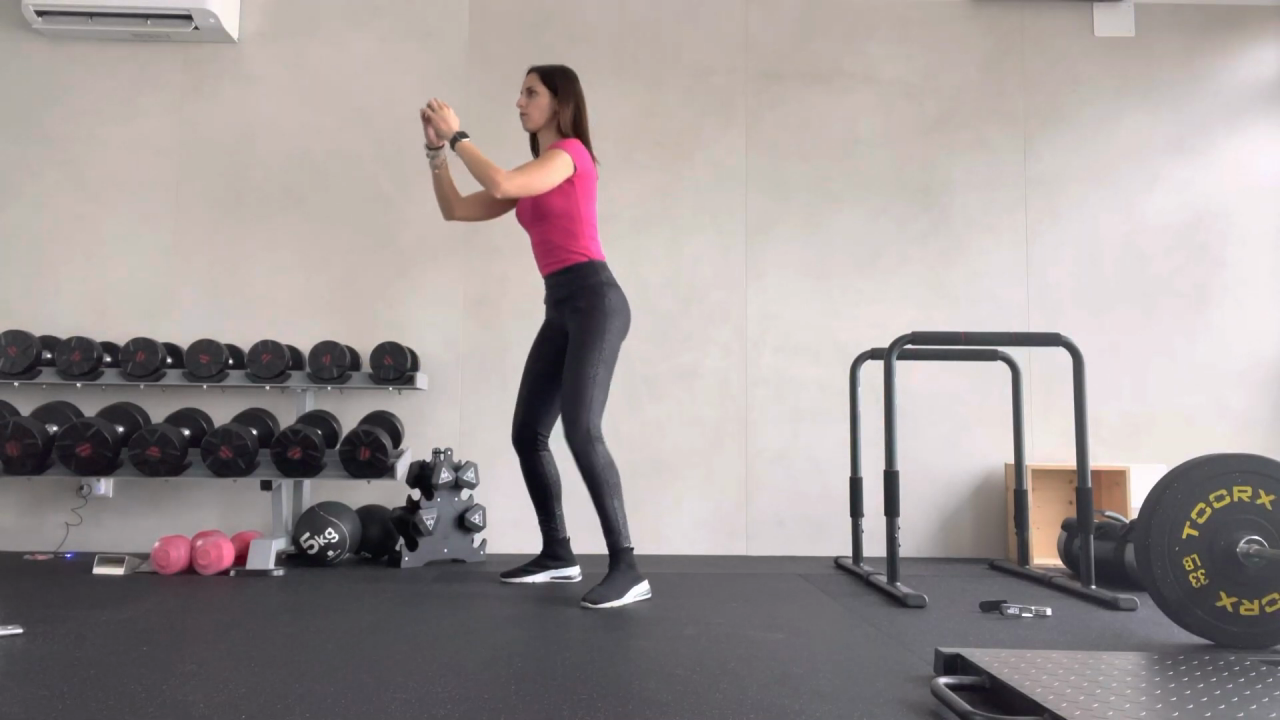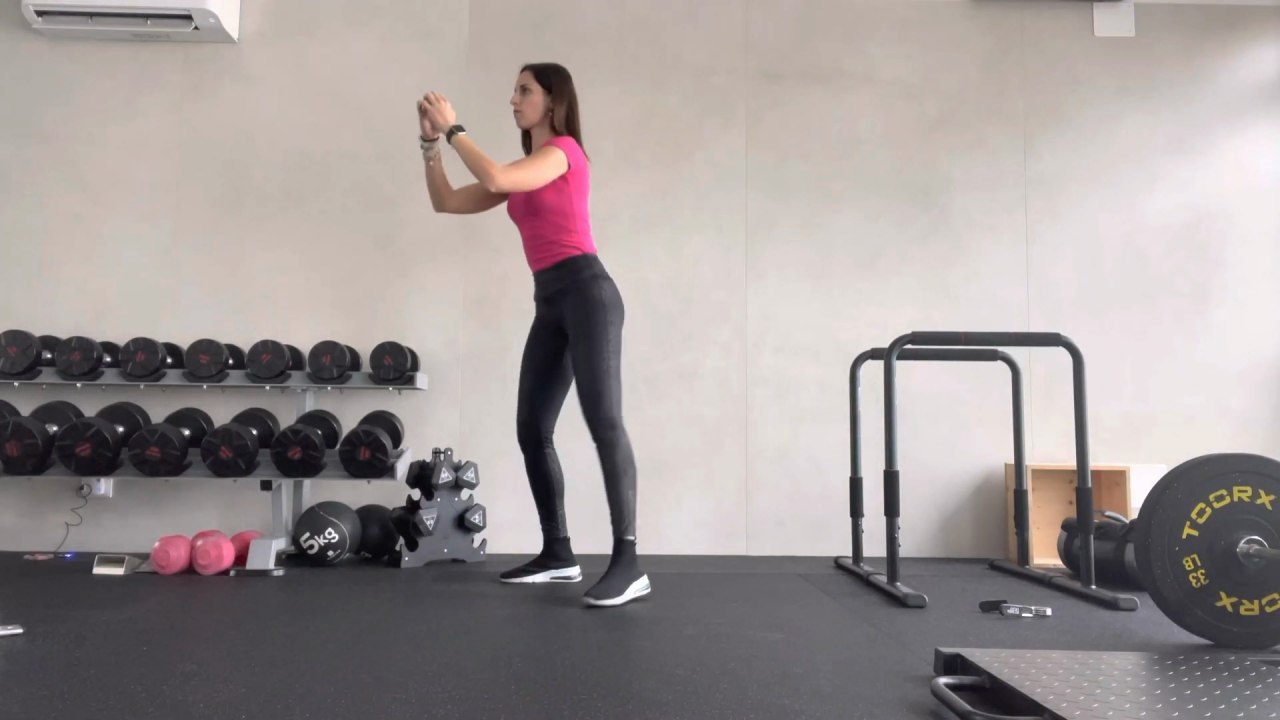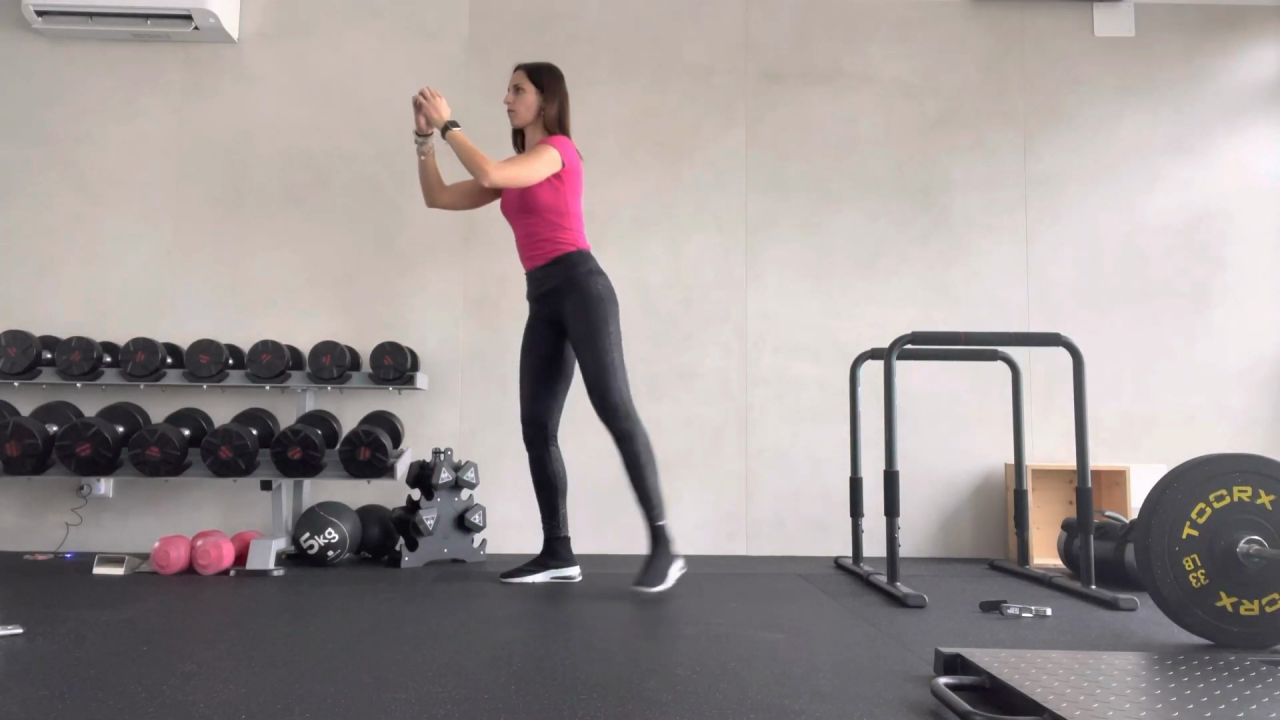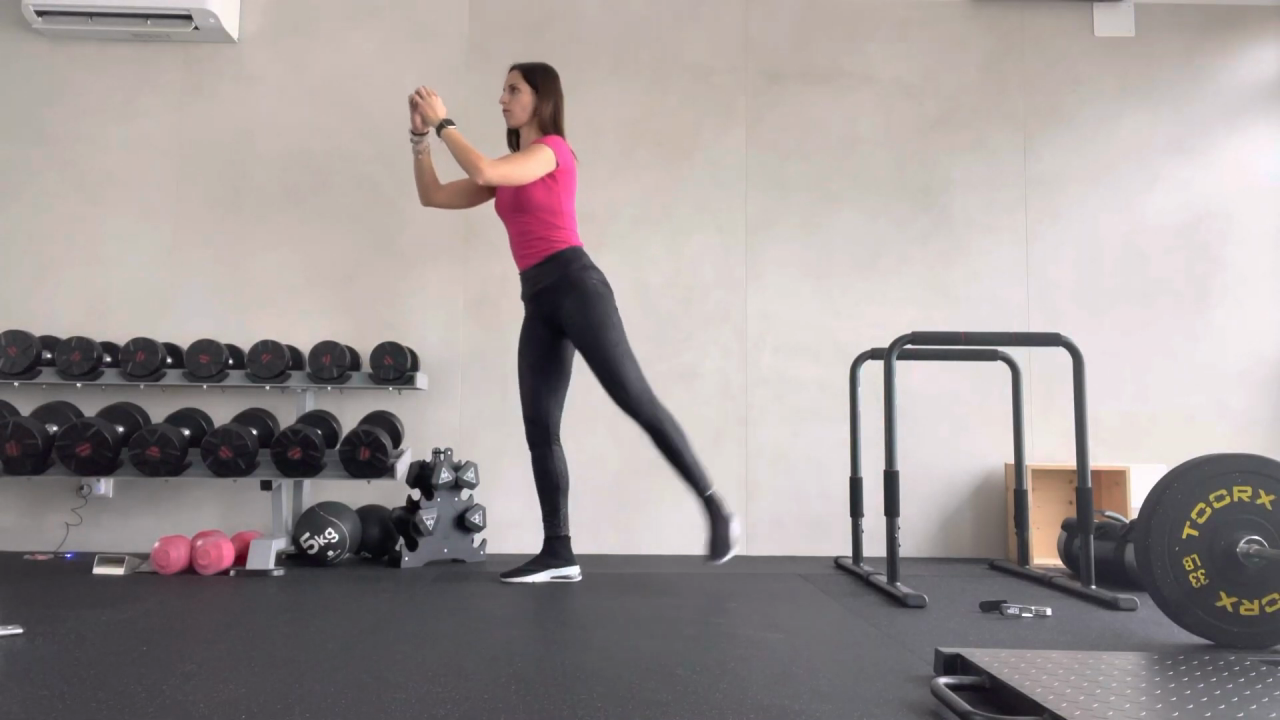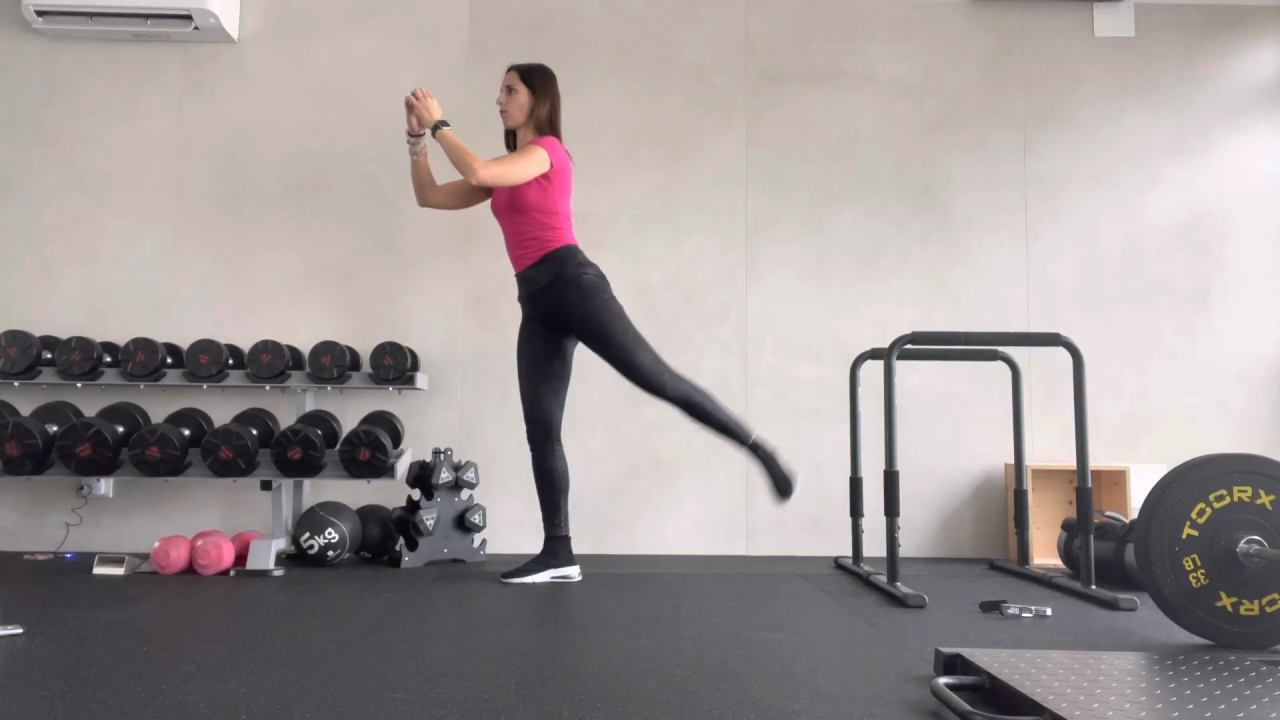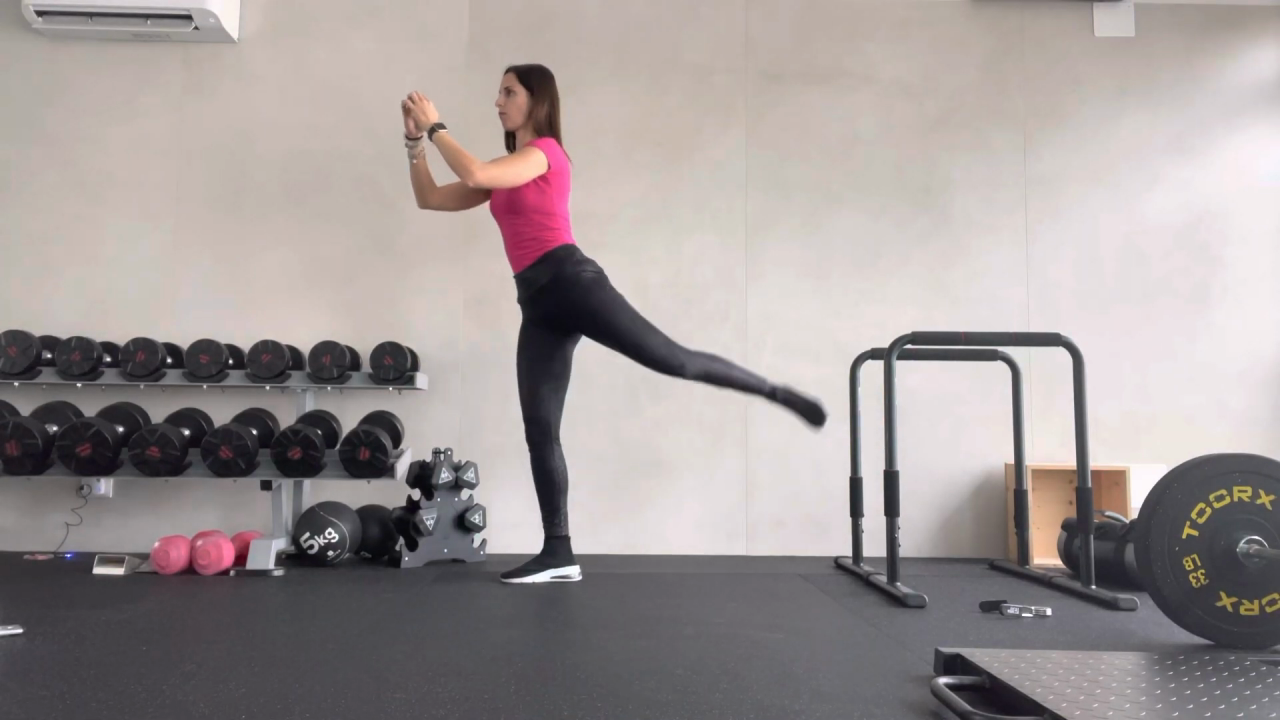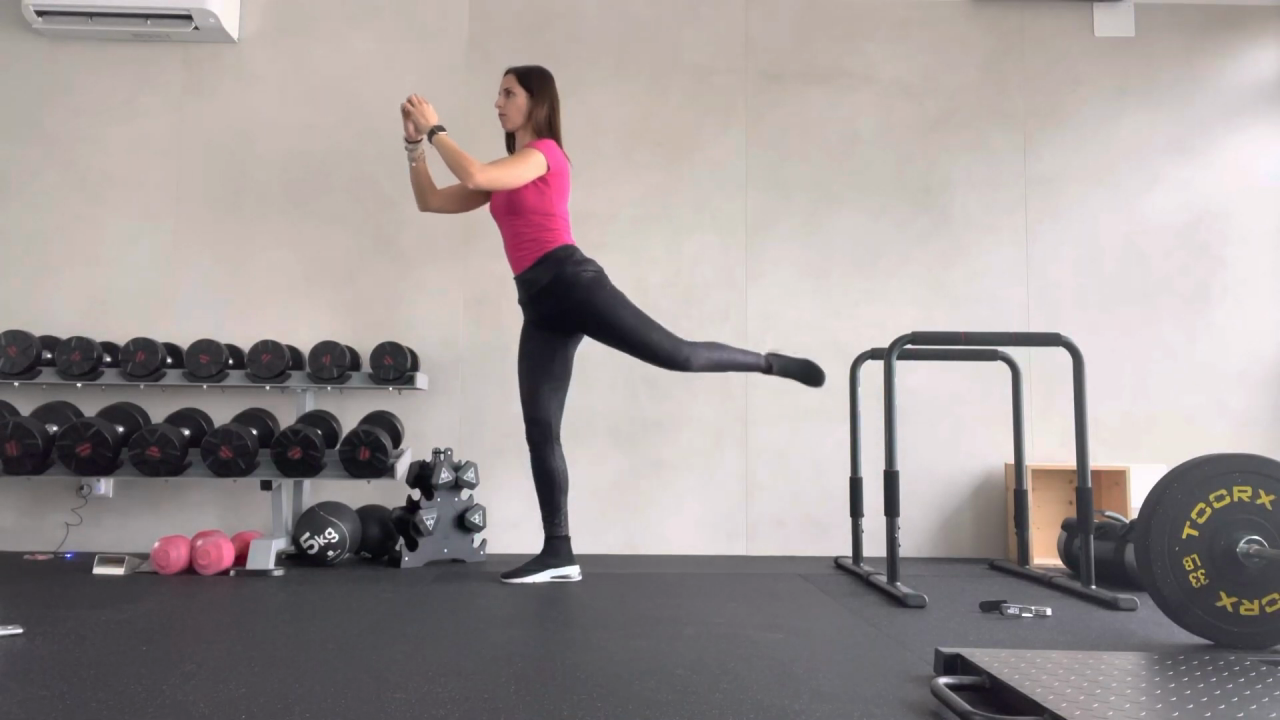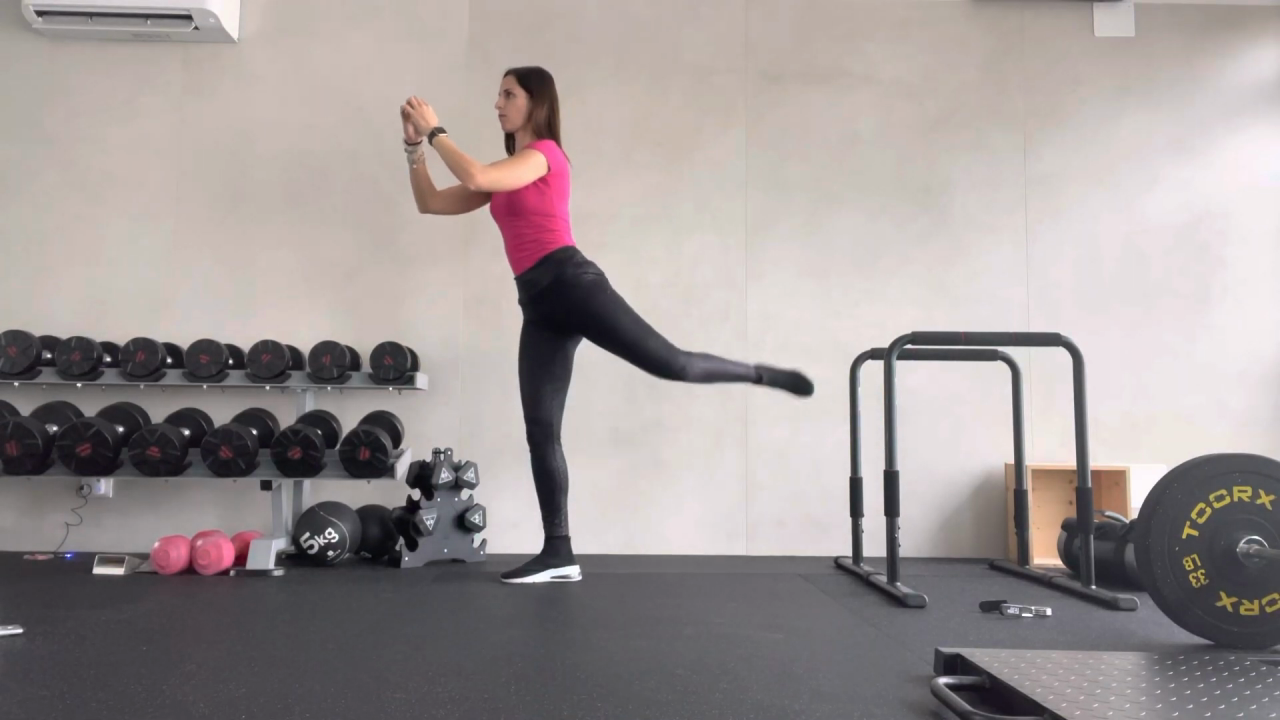
dt=0.1s
person 1, frame 1
left shoulder: (571, 153)
right shoulder: (537, 173)
left elbow: (499, 184)
right elbow: (457, 209)
left wrist: (458, 134)
right wrist: (437, 149)
left hip: (594, 299)
right hip: (561, 308)
left knee: (580, 429)
right knee: (527, 434)
left ankle: (626, 568)
right ankle: (558, 554)
person 1, frame 2
left shoulder: (563, 150)
right shoulder: (524, 168)
left elbow: (493, 178)
right elbow: (445, 201)
left wrist: (453, 130)
right wrist: (429, 142)
left hip: (585, 291)
right hip: (551, 300)
left knee: (601, 418)
right knee: (532, 431)
left ankle: (628, 562)
right ankle: (558, 554)
person 1, frame 3
left shoulder: (559, 149)
right shoulder: (521, 166)
left elbow: (489, 174)
right elbow: (439, 197)
left wrist: (449, 124)
right wrist: (426, 137)
left hip: (582, 288)
right hip: (545, 300)
left knee: (614, 408)
right knee: (536, 431)
left ankle: (661, 546)
right ankle: (558, 553)
person 1, frame 4
left shoulder: (553, 150)
right shoulder: (505, 166)
left elbow: (484, 173)
right elbow: (434, 196)
left wrist: (444, 124)
right wrist: (423, 137)
left hip: (577, 285)
right hip: (538, 300)
left knee: (633, 397)
right knee: (540, 430)
left ankle: (716, 509)
right ankle: (557, 554)
person 1, frame 5
left shoulder: (546, 149)
right shoulder: (508, 168)
left elbow: (478, 172)
right elbow: (430, 196)
left wrist: (438, 123)
right wrist: (417, 136)
left hip: (575, 285)
right hip: (539, 302)
left knee: (655, 376)
right knee: (540, 429)
left ankle: (756, 447)
right ankle: (558, 553)
person 1, frame 6
left shoulder: (544, 152)
right shoulder: (507, 170)
left elbow: (473, 175)
right elbow: (430, 198)
left wrist: (436, 126)
right wrist: (415, 139)
left hip: (571, 281)
right hip: (538, 303)
left knee: (672, 360)
right knee: (539, 430)
left ankle: (778, 392)
right ankle: (558, 553)
person 1, frame 7
left shoulder: (544, 153)
right shoulder: (506, 171)
left elbow: (473, 176)
right elbow: (431, 201)
left wrist: (435, 128)
right wrist: (415, 141)
left hip: (573, 281)
right hip: (538, 303)
left knee: (675, 354)
right knee: (540, 430)
left ankle: (776, 364)
right ankle: (558, 553)
person 1, frame 8
left shoulder: (544, 154)
right shoulder: (506, 170)
left elbow: (475, 178)
right elbow: (431, 202)
left wrist: (435, 131)
right wrist: (414, 143)
left hip: (572, 282)
right hip: (539, 304)
left knee: (666, 360)
right knee: (540, 429)
left ankle: (767, 375)
right ankle: (558, 553)
